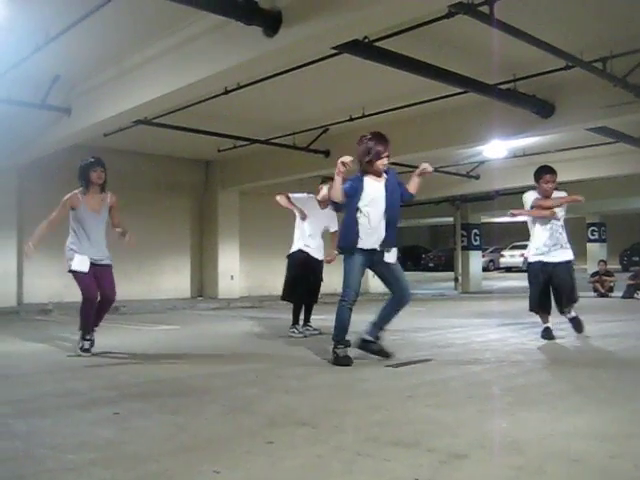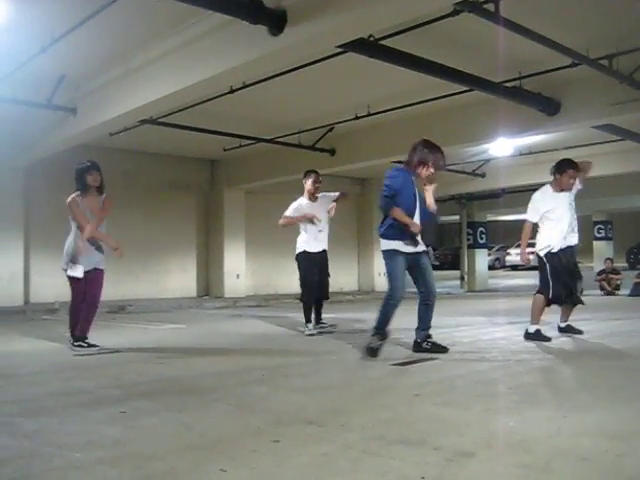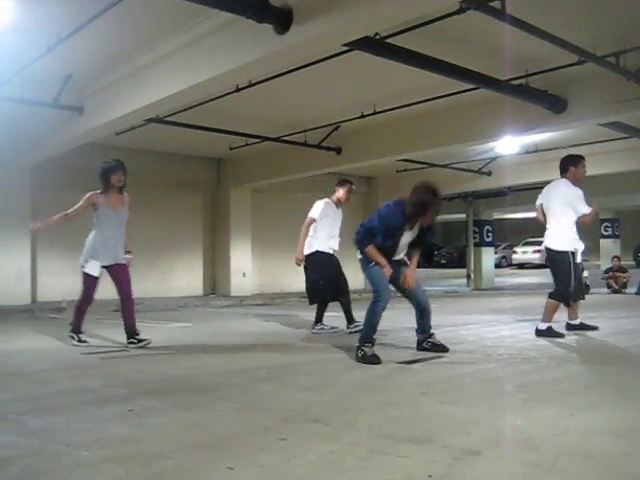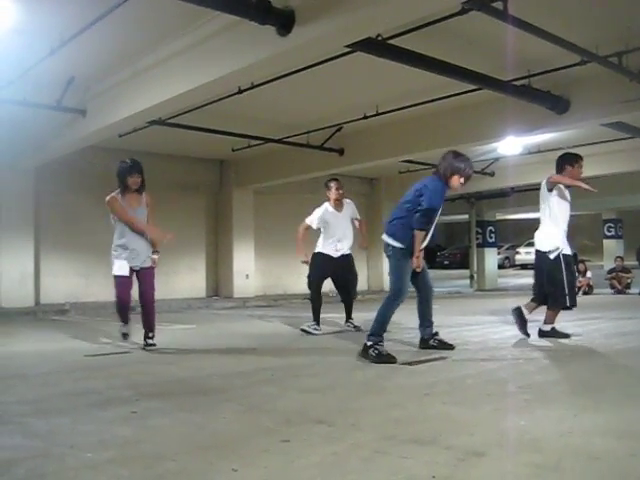
dt=0.7s
person 1, frame 1
left shoulder: (390, 179)
right shoulder: (355, 181)
left elbow: (406, 196)
right elbow: (338, 202)
left wrist: (419, 175)
right wrist: (339, 173)
left hip: (383, 250)
right hip: (357, 248)
left knee: (403, 294)
right knee: (349, 297)
left ankle: (371, 337)
right ankle: (339, 346)
person 1, frame 2
left shoulder: (419, 185)
right shoulder: (399, 175)
left elbow: (431, 214)
right elbow: (387, 203)
left wrist: (429, 192)
right wrist: (409, 223)
left hip: (417, 247)
right hip: (395, 245)
left knee: (429, 293)
right knee: (396, 293)
left ankle: (422, 339)
right ankle: (377, 337)
person 1, frame 3
left shoulder: (424, 224)
right shoulder: (390, 213)
right elbow: (362, 238)
left wrist: (411, 268)
right wrist: (383, 264)
left hip: (397, 261)
right hip: (374, 259)
left knee: (422, 301)
right knee: (382, 296)
left ankle: (424, 338)
right ankle: (365, 345)
person 1, frame 4
left shoulder: (432, 183)
right shoulder: (436, 186)
right elbow: (422, 219)
left wrist: (419, 252)
right wrist: (417, 253)
left hip: (408, 245)
right hip: (400, 244)
left knee: (426, 290)
right knee: (398, 293)
left ankle: (427, 336)
right ankle: (372, 344)
person 2, frame 1
left shoulder: (110, 199)
right shoulder: (74, 198)
left elbow: (116, 224)
right elbow: (51, 220)
left wrist: (124, 232)
right wrist: (33, 241)
left hip: (101, 256)
right hip: (79, 255)
left knee: (109, 295)
right knee: (91, 296)
left ankle: (91, 329)
right ankle: (85, 337)
person 2, frame 2
left shoulder: (105, 199)
right shoulder: (74, 201)
left elbow: (96, 223)
right elbow: (84, 227)
left wrist: (84, 241)
right wrist: (113, 244)
left hip: (95, 256)
right hip: (75, 256)
left knee: (93, 298)
right knee: (79, 298)
left ankle: (81, 337)
right ankle: (75, 337)
person 2, frame 3
left shoulder: (126, 199)
right shoulder: (95, 198)
right elbow: (70, 214)
left wrist: (127, 251)
right wrist: (45, 224)
left hip: (116, 256)
right hip: (95, 254)
left knee: (126, 293)
right knee: (88, 295)
left ankle: (132, 336)
right ankle: (75, 331)
person 2, frame 4
left shoulder: (145, 198)
right shoulder: (113, 200)
right elbow: (134, 223)
left wrist: (155, 251)
right wrist: (160, 237)
left hip: (144, 254)
right hip: (123, 255)
left knee: (147, 298)
right knee: (122, 298)
left ankle: (149, 336)
right ankle: (125, 323)
person 3, frame 1
left shoulder: (561, 196)
right shoulder: (529, 195)
left elbow: (549, 213)
right elbow: (541, 203)
left wrist: (523, 212)
right wrist: (571, 199)
left hip: (561, 255)
right hip: (537, 256)
left knee: (566, 290)
right knee: (538, 295)
left ankle: (570, 313)
right ankle: (546, 325)
person 3, frame 2
left shoulder: (570, 188)
right shoulder: (541, 196)
left elbow: (587, 167)
right elbow: (529, 223)
left wrist: (567, 163)
right wrist: (523, 249)
left hip: (568, 248)
right hip: (550, 250)
left knee: (573, 287)
right knee: (548, 287)
left ankle: (564, 323)
right ankle: (532, 329)
person 3, frame 3
left shoulder: (550, 187)
right shoulder: (574, 191)
left elbow: (539, 215)
right elbow: (586, 218)
right wrist: (594, 209)
left hip: (555, 244)
right hip: (563, 245)
left knee: (573, 284)
right knee: (564, 287)
left ankle: (574, 321)
right ankle: (543, 326)
person 3, frame 4
left shoulder: (562, 189)
right shoulder: (552, 186)
right elbow: (552, 178)
right wrist: (580, 184)
left hip: (557, 245)
right hip: (551, 245)
left knee: (548, 288)
right knee: (562, 288)
left ankle: (523, 311)
right ankle: (547, 327)
person 4, frame 1
left shoulder: (331, 212)
right shoulder: (305, 199)
left elbow: (334, 233)
right elbow: (280, 197)
left wrist: (333, 252)
right wrist: (295, 208)
left hip: (317, 255)
right hip: (300, 251)
left knee: (312, 289)
right knee: (299, 288)
left ankle: (306, 324)
right ankle: (294, 325)
person 4, frame 2
left shoulder: (324, 198)
right shoulder: (298, 204)
left elbow: (343, 195)
right elbow: (282, 221)
left wrist: (335, 202)
right wrist: (304, 217)
left hip: (321, 250)
right hip: (306, 251)
left knee: (321, 286)
right knee: (310, 286)
left ankle: (318, 321)
right ankle: (308, 323)
person 4, frame 3
left shoulder: (339, 211)
right shoulder: (323, 204)
right elbow: (306, 225)
right wrist: (300, 250)
left hip: (329, 253)
right hip: (316, 253)
left knee: (341, 286)
right knee: (324, 289)
left ankle: (351, 323)
right ankle: (317, 324)
person 4, frame 4
left shoulder: (349, 204)
right shoulder: (322, 212)
left elbow: (358, 221)
right elbow: (302, 229)
left wrist: (363, 238)
right wrist: (302, 253)
left hip: (344, 255)
right hip: (323, 254)
left knee: (349, 288)
right knee: (315, 285)
left ankle: (349, 320)
right ankle: (315, 323)
